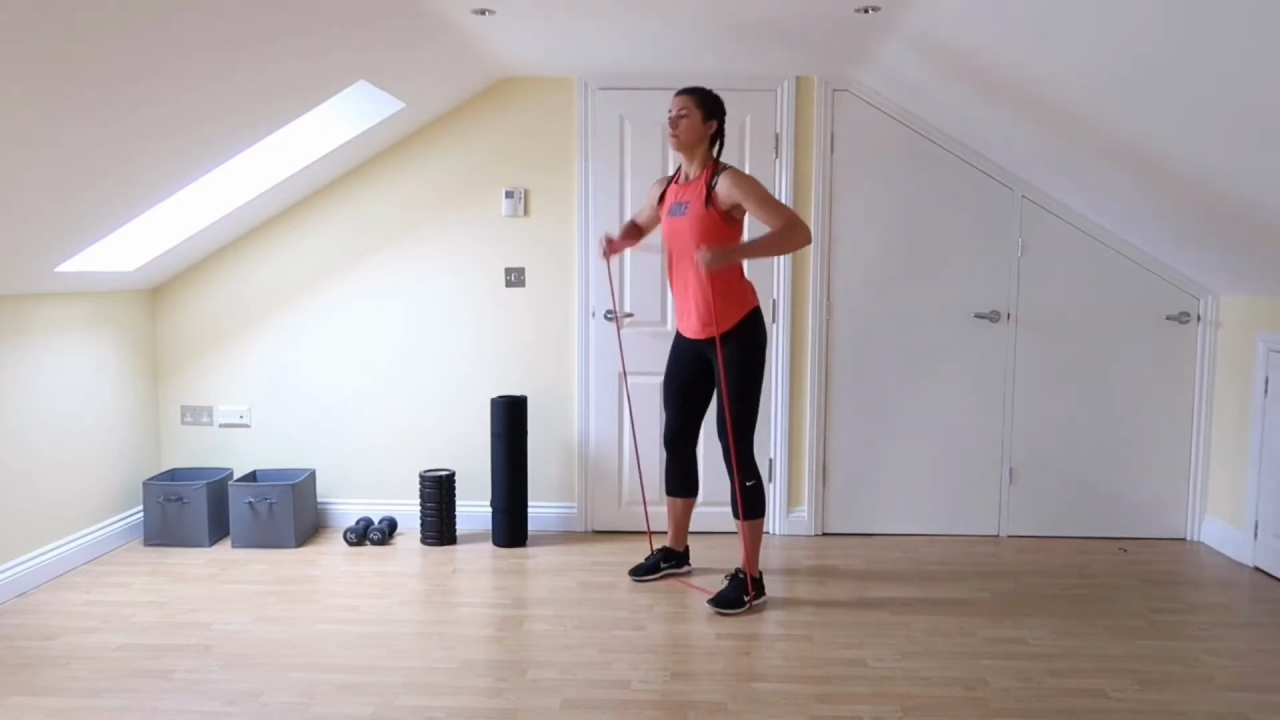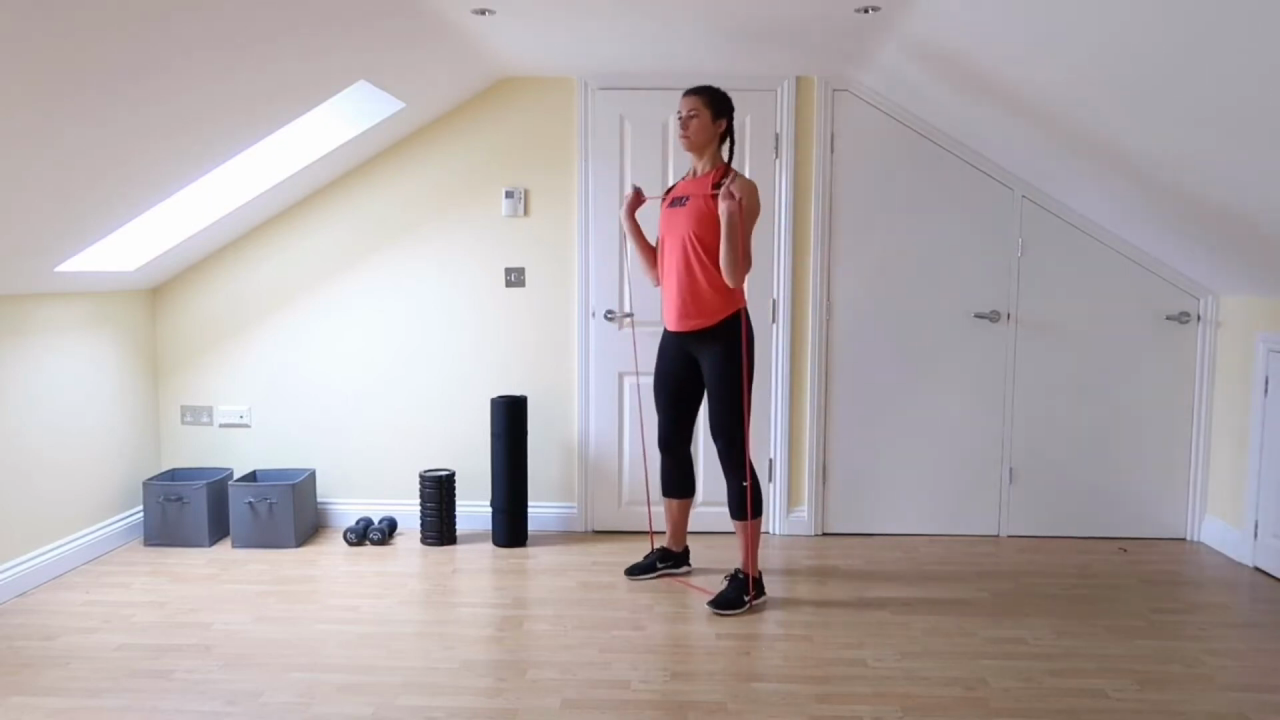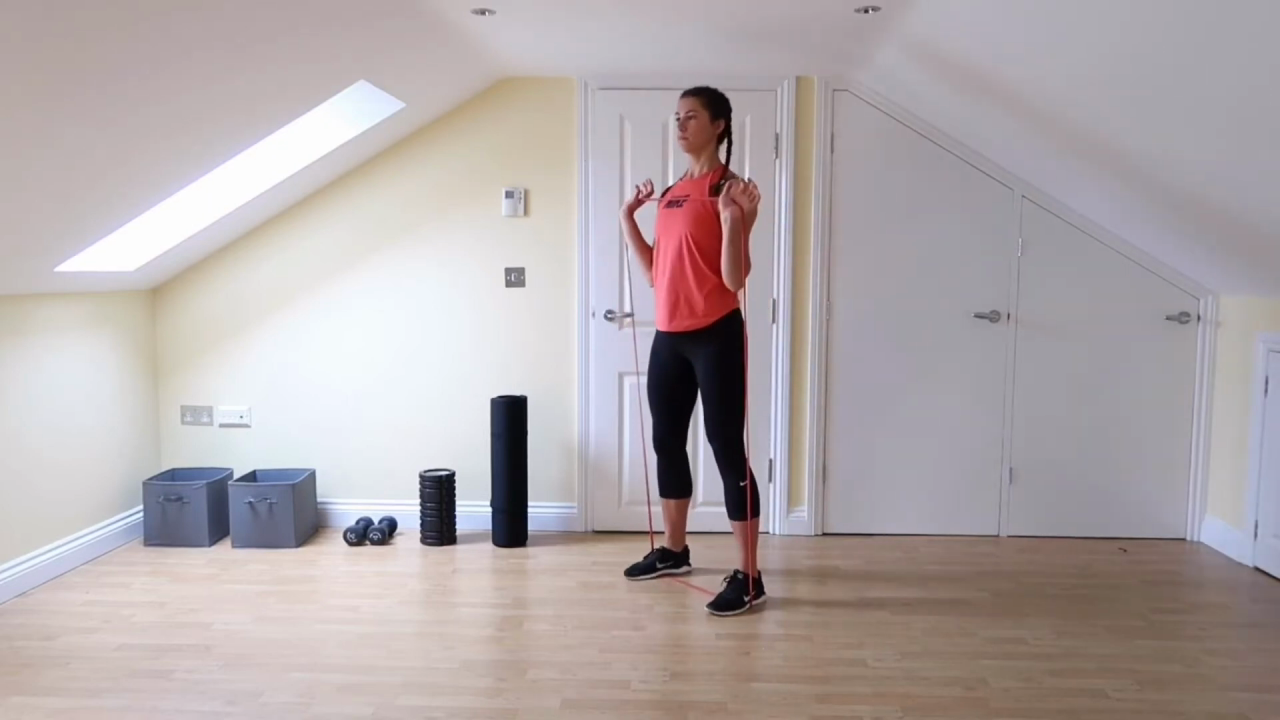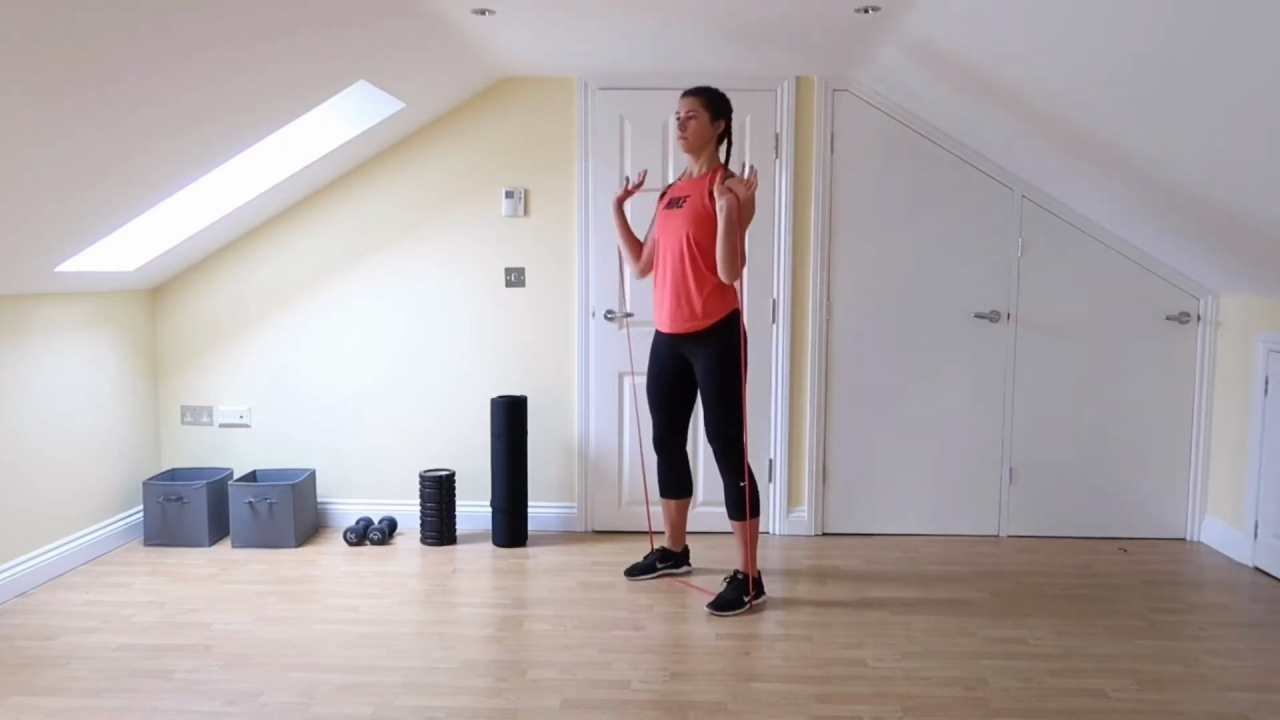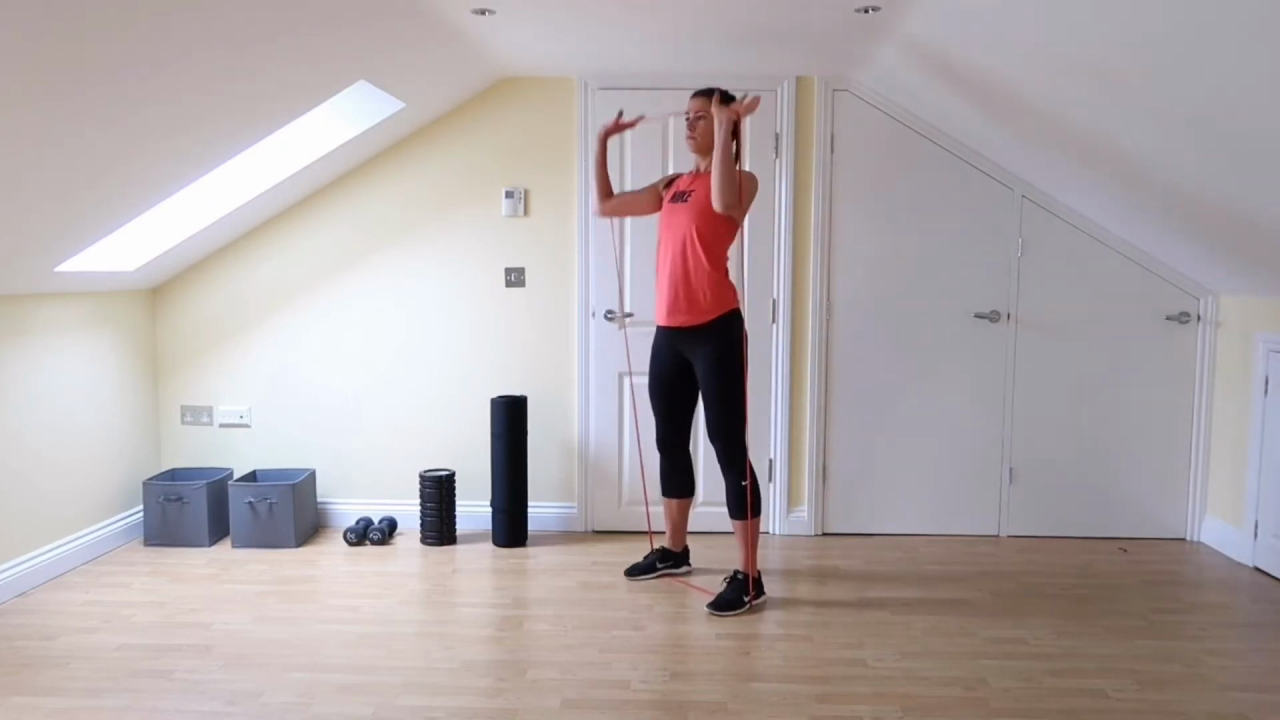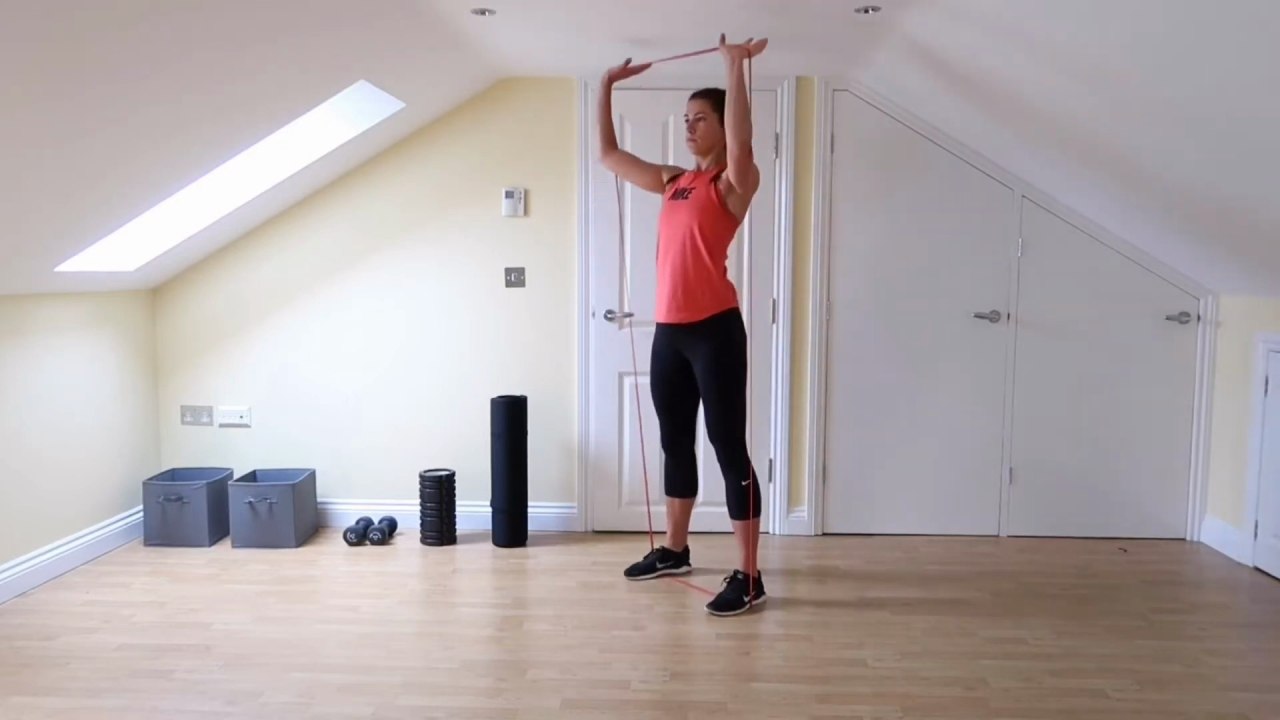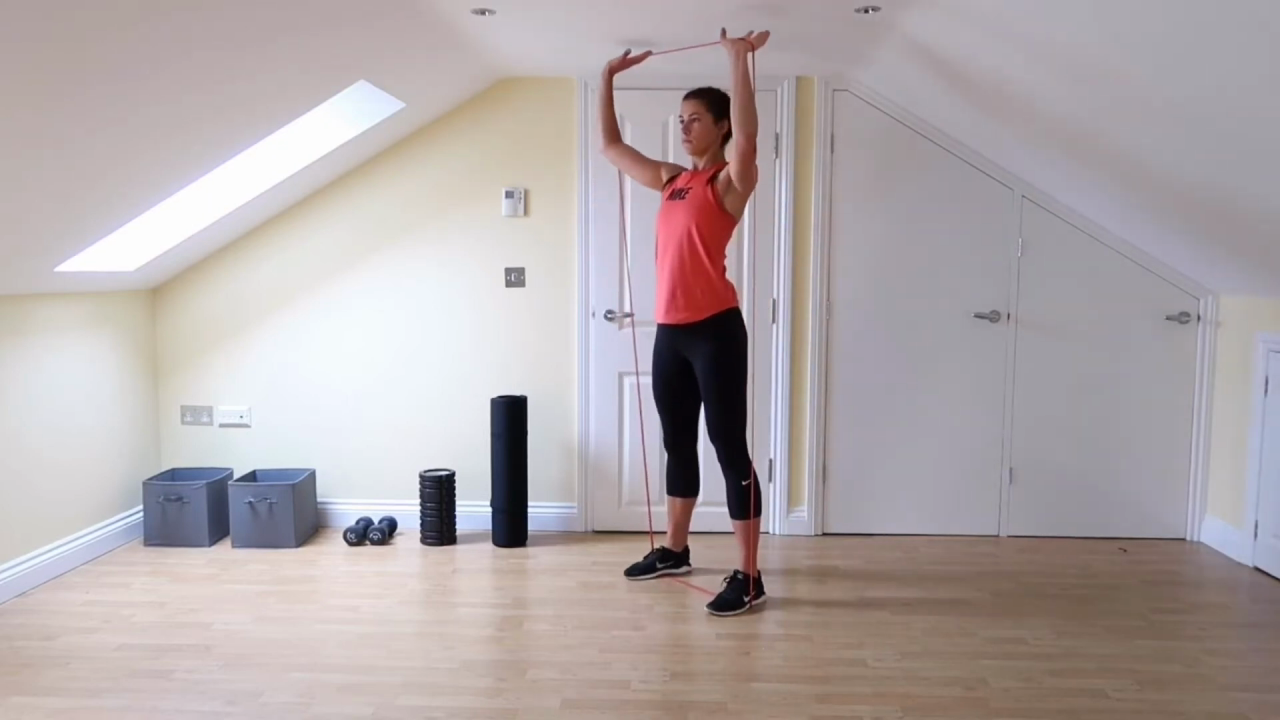
dt=0.3s
person 1, frame 1
left shoulder: (728, 182)
right shoulder: (666, 188)
left elbow: (797, 232)
right elbow: (638, 227)
left wrist: (733, 252)
right wrist: (620, 240)
left hip: (737, 333)
right hip: (689, 336)
left knee: (736, 449)
right knee: (676, 439)
left ankle: (750, 577)
right ankle: (675, 549)
person 1, frame 2
left shoulder: (735, 187)
right shoulder: (674, 191)
left elbow: (734, 276)
left wrist: (730, 215)
right wrist: (628, 219)
left hip: (722, 335)
right hip: (676, 336)
left knee: (730, 449)
right knee: (671, 441)
left ankle: (749, 577)
right ankle: (673, 550)
person 1, frame 3
left shoulder: (731, 189)
right shoulder: (671, 193)
left elbow: (734, 279)
left wrist: (733, 220)
right wrist: (628, 217)
left hip: (715, 335)
right hip: (669, 336)
left knee: (727, 450)
right knee: (667, 442)
left ankle: (748, 577)
right ankle: (673, 550)
person 1, frame 4
left shoulder: (732, 189)
right shoulder: (669, 193)
left elbow: (729, 271)
right elbow: (640, 266)
left wrist: (727, 206)
right wrist: (618, 208)
left hip: (716, 335)
right hip: (668, 336)
left knee: (727, 448)
right knee: (666, 441)
left ankle: (749, 576)
right ankle: (673, 549)
person 1, frame 5
left shoulder: (738, 179)
right shoulder: (671, 186)
left elbow: (723, 204)
right elbow: (605, 205)
left wrist: (725, 125)
right wrist: (604, 141)
left hip: (715, 331)
right hip: (670, 332)
left knee: (728, 447)
right knee: (669, 441)
left ankle: (749, 576)
right ankle: (674, 549)
person 1, frame 6
left shoulder: (735, 182)
right shoulder: (672, 180)
left elbow: (741, 145)
right elbow: (607, 154)
left wrist: (735, 67)
right wrist: (607, 87)
left hip: (715, 329)
right hip: (669, 330)
left knee: (728, 447)
right knee: (675, 442)
left ankle: (749, 577)
right ankle: (674, 549)
person 1, frame 7
left shoulder: (733, 180)
right shoulder: (670, 179)
left elbow: (748, 136)
right elbow: (610, 145)
left wrist: (739, 59)
right wrist: (609, 78)
left hip: (715, 331)
right hip: (670, 332)
left knee: (729, 448)
right knee: (678, 443)
left ankle: (748, 576)
right ankle: (674, 549)
